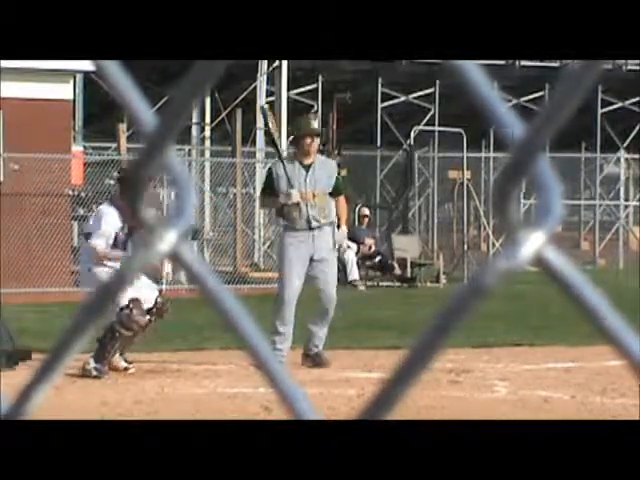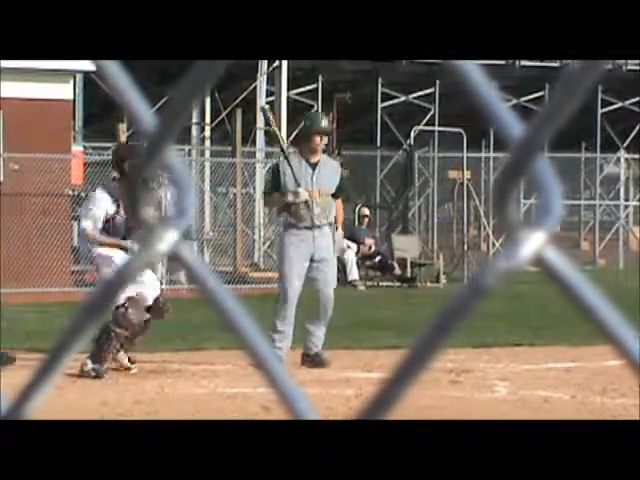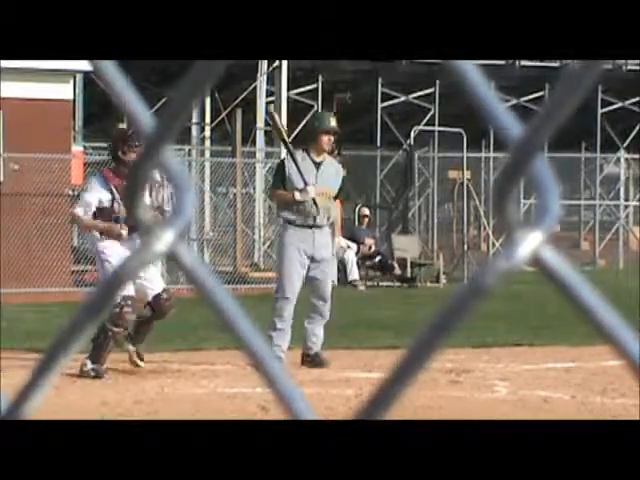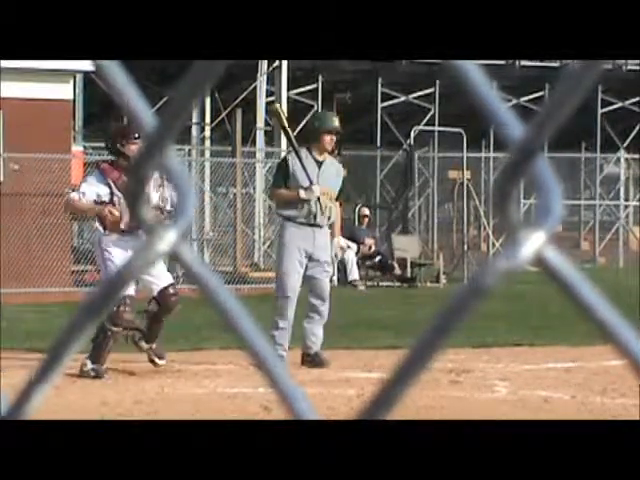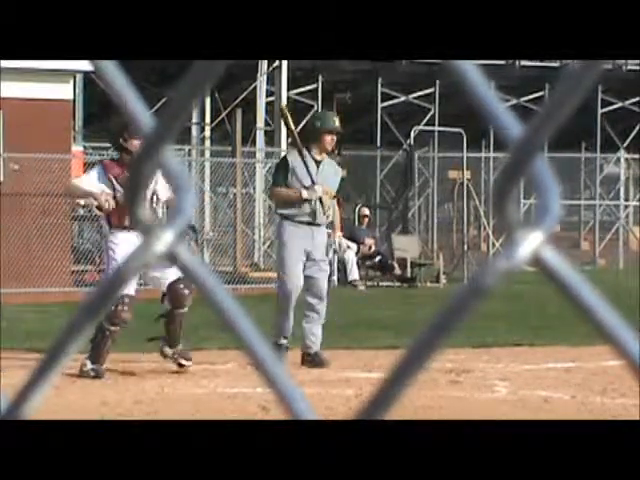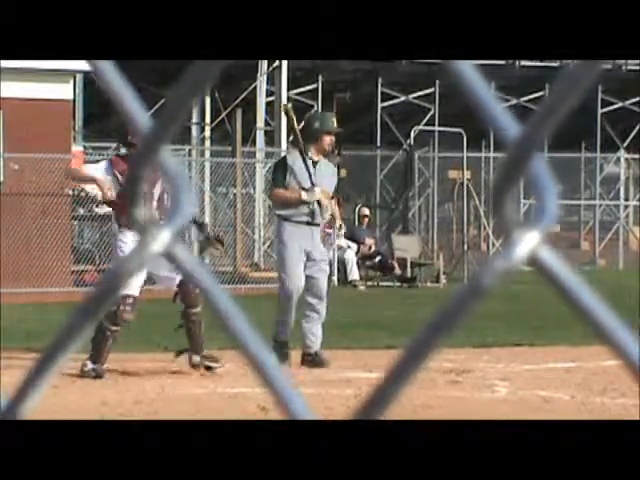
dt=0.1s
person 1, frame 1
left shoulder: (330, 167)
right shoulder: (279, 168)
left elbow: (339, 199)
right elbow: (264, 202)
left wrist: (342, 225)
right wrist: (283, 199)
left hip: (324, 235)
right hip: (294, 237)
left knee: (329, 296)
right knee: (287, 296)
left ankle: (314, 349)
right ankle: (278, 354)
person 1, frame 2
left shoulder: (333, 167)
right shoulder: (284, 165)
right elbow: (268, 200)
left wrist: (339, 228)
right wrist: (290, 197)
left hip: (324, 236)
right hip: (294, 236)
left knee: (326, 296)
right knee: (288, 295)
left ankle: (313, 349)
right ankle: (277, 353)
person 1, frame 3
left shoulder: (336, 168)
right shoulder: (290, 162)
right elbow: (274, 196)
left wrist: (337, 235)
right wrist: (298, 195)
left hip: (322, 236)
right hip: (294, 233)
left knee: (323, 295)
right knee: (287, 292)
left ankle: (312, 350)
right ankle: (276, 352)
person 1, frame 4
left shoulder: (336, 168)
right shoulder: (292, 160)
right elbow: (274, 195)
left wrist: (337, 236)
right wrist: (303, 193)
left hip: (321, 235)
right hip: (294, 231)
left knee: (321, 295)
right knee: (288, 290)
left ankle: (312, 349)
right ankle: (278, 351)
person 1, frame 5
left shoulder: (334, 168)
right shoulder: (291, 159)
right elbow: (275, 194)
left wrist: (337, 230)
right wrist: (305, 193)
left hip: (319, 233)
right hip: (293, 229)
left knee: (318, 292)
right knee: (291, 286)
left ankle: (311, 349)
right ankle: (281, 344)
person 1, frame 6
left shoulder: (330, 169)
right shoulder: (289, 160)
right elbow: (274, 195)
right wrist: (304, 195)
left hip: (317, 233)
right hip: (292, 229)
left knee: (318, 292)
right knee: (293, 286)
left ankle: (311, 349)
right ankle: (281, 343)
person 2, frame 1
right shoulder: (109, 212)
right elbow: (97, 253)
left hip: (124, 262)
right hip: (99, 267)
left knee: (157, 305)
right knee: (132, 311)
left ankle: (115, 353)
right ankle: (96, 365)
person 2, frame 2
right shoulder: (104, 195)
right elbow: (86, 233)
right wrist: (123, 244)
left hip: (130, 253)
right hip: (106, 254)
left knee: (157, 305)
right knee: (129, 309)
left ankle: (119, 347)
right ankle: (93, 364)
person 2, frame 3
right shoulder: (101, 183)
right elbow: (77, 217)
right wrist: (106, 227)
left hip: (137, 244)
right hip: (110, 246)
left knee: (163, 301)
right knee: (124, 307)
left ankle: (131, 338)
right ankle: (93, 364)
person 2, frame 4
left shoulder: (148, 172)
right shoulder: (100, 177)
right elbow: (70, 203)
right wrist: (98, 209)
left hip: (141, 240)
right hip: (114, 244)
left knee: (169, 296)
right knee: (123, 307)
left ankle: (147, 339)
right ankle: (92, 364)
person 2, frame 5
left shoulder: (152, 170)
right shoulder: (104, 170)
left elbow: (168, 199)
right elbow: (69, 187)
right wrist: (94, 194)
right hip: (121, 242)
left knee: (181, 291)
right knee: (122, 306)
left ankle: (172, 346)
right ankle: (92, 362)
person 2, frame 6
right shoulder: (112, 167)
right elbow: (72, 172)
right wrist: (97, 180)
right hip: (131, 240)
left knee: (191, 292)
right knee: (125, 305)
left ankle: (197, 354)
right ankle: (94, 363)
